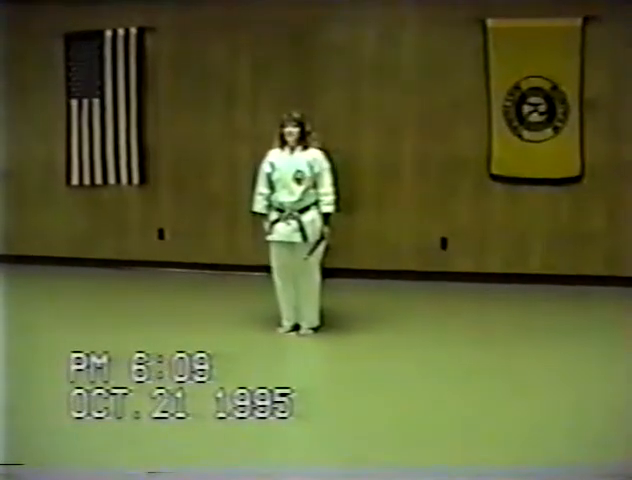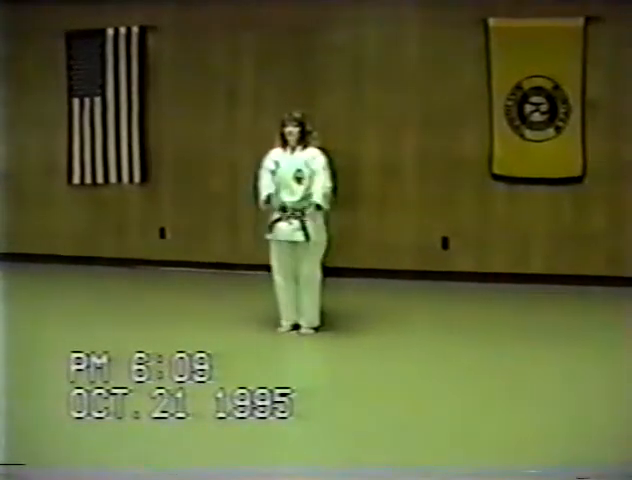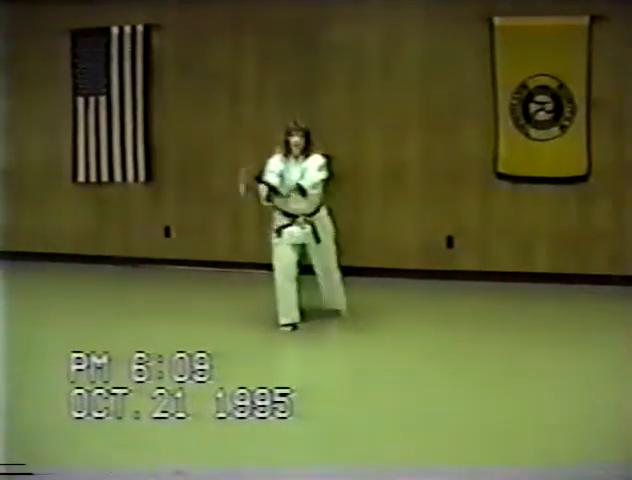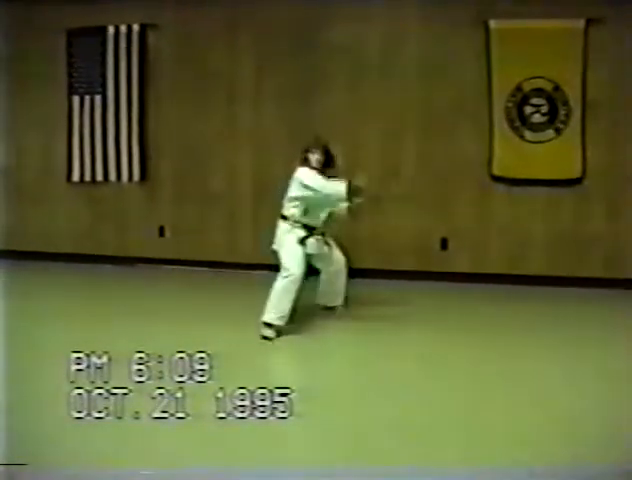
dt=0.5s
person 1, frame 1
left shoulder: (315, 156)
right shoulder: (272, 157)
left elbow: (326, 191)
right elbow: (263, 189)
left wrist: (326, 221)
right wrist: (265, 218)
left hip: (308, 221)
right hip: (280, 221)
left knee: (307, 272)
right knee: (282, 272)
left ankle: (309, 321)
right ankle: (289, 320)
person 1, frame 2
left shoulder: (314, 155)
right shoulder: (273, 156)
left elbow: (322, 185)
right elbow: (265, 182)
left wrist: (314, 207)
right wrist: (268, 200)
left hip: (308, 220)
right hip: (281, 220)
left knee: (308, 272)
right knee: (282, 272)
left ankle: (309, 321)
right ankle: (288, 319)
person 1, frame 3
left shoulder: (317, 161)
right shoulder: (276, 162)
left elbow: (312, 183)
right elbow: (269, 184)
left wrist: (294, 191)
right wrist: (268, 192)
left hip: (315, 221)
right hip: (286, 223)
left knee: (327, 266)
right knee: (284, 270)
left ankle: (336, 304)
right ankle: (288, 318)
person 1, frame 4
left shoulder: (323, 179)
right shoulder: (303, 175)
left elbow: (333, 203)
right elbow: (326, 192)
left wrist: (349, 200)
right wrist: (349, 188)
left hip: (314, 233)
right hip: (292, 232)
left knee: (337, 263)
right knee: (292, 273)
left ankle: (329, 300)
right ankle: (271, 321)
